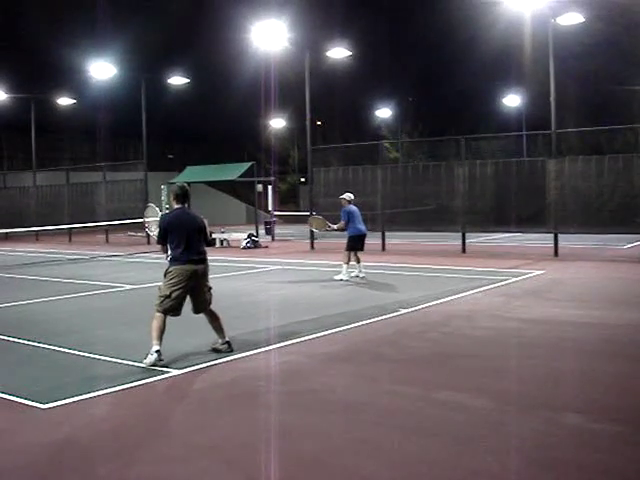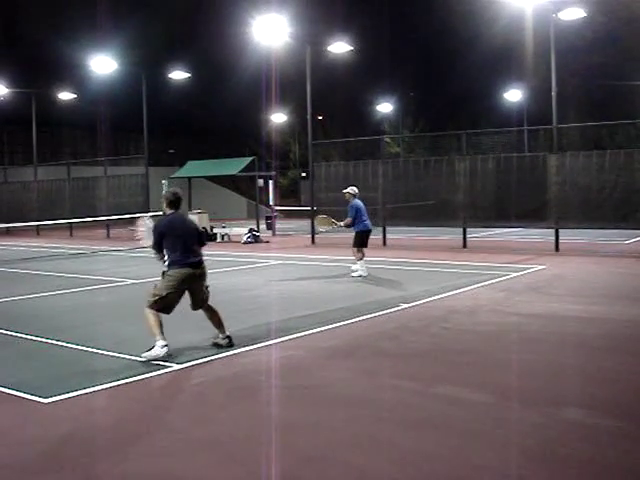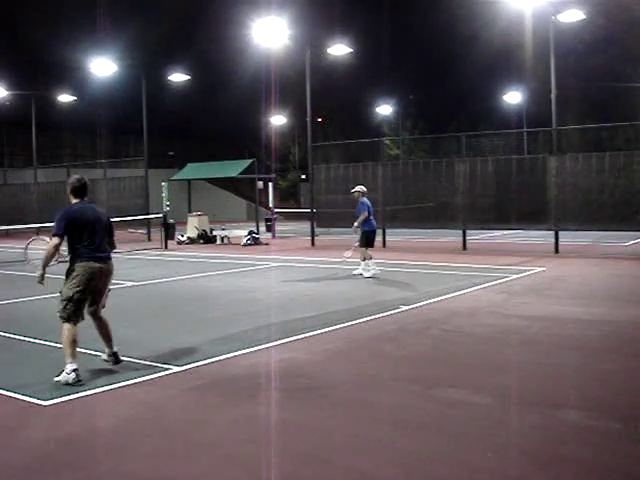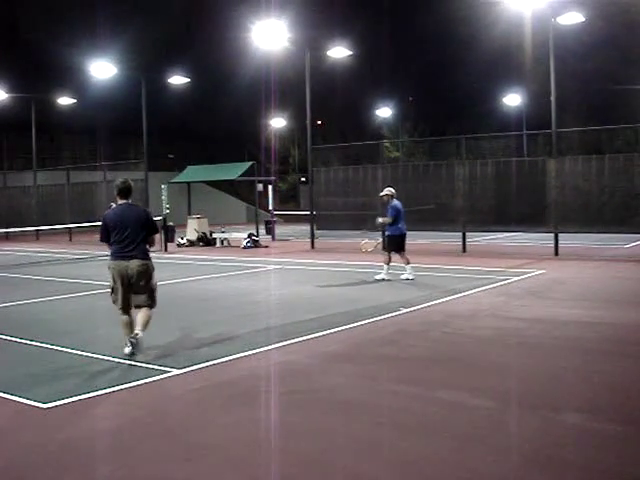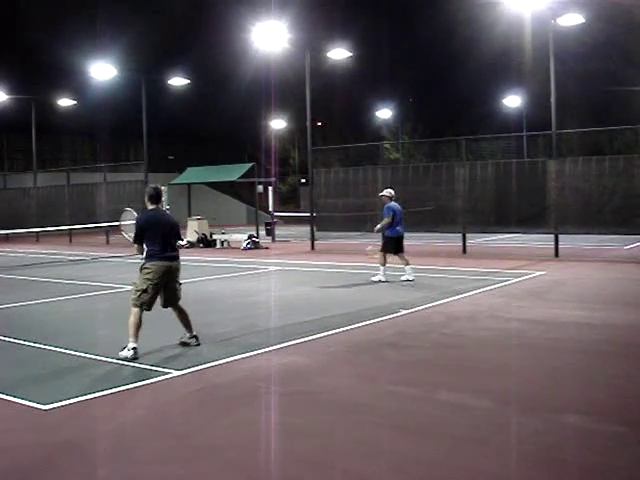
dt=1s
person 1, frame 1
left shoulder: (166, 219)
right shoulder: (198, 219)
left elbow: (164, 249)
right elbow: (205, 244)
left hip: (179, 267)
right hip: (200, 266)
left knee: (161, 311)
right knee: (206, 308)
left ankle: (155, 351)
right ankle: (224, 342)
person 1, frame 2
left shoulder: (161, 224)
right shoulder: (190, 223)
left elbow: (159, 254)
left hip: (177, 271)
right hip: (198, 268)
left knee: (151, 308)
right knee: (204, 304)
left ankle: (160, 345)
right ankle: (224, 336)
person 1, frame 3
left shoulder: (67, 213)
right shoulder: (101, 213)
left elbow: (55, 244)
right elbow: (112, 244)
left wrist: (43, 268)
left hip: (82, 267)
right hip: (105, 266)
left knee: (68, 319)
right knee: (96, 313)
left ankle: (71, 369)
right ankle: (111, 352)
person 1, frame 4
left shoulder: (108, 216)
right shoulder: (143, 213)
left elbow: (108, 244)
right elbow: (152, 242)
left hip: (118, 264)
right hip: (140, 262)
left knee: (124, 308)
right knee: (145, 306)
left ankle: (130, 343)
right ankle: (136, 335)
person 1, frame 5
left shoulder: (143, 218)
right shoulder: (170, 218)
left elbow: (139, 249)
left wrist: (141, 247)
left hip: (154, 265)
right hip: (173, 263)
left knee: (137, 306)
right knee: (174, 303)
left ankle: (132, 347)
right ankle: (192, 336)
